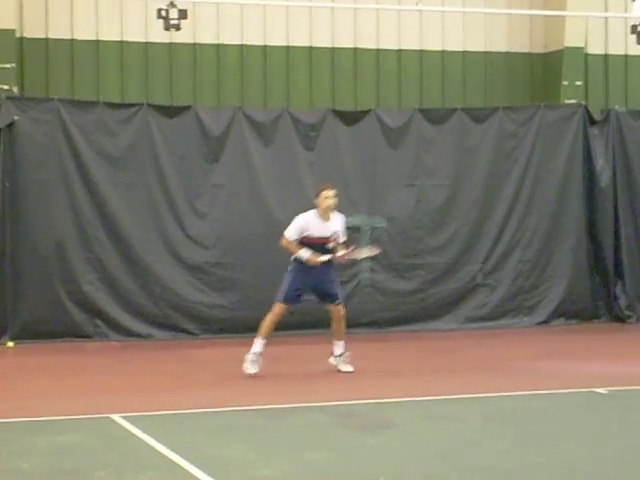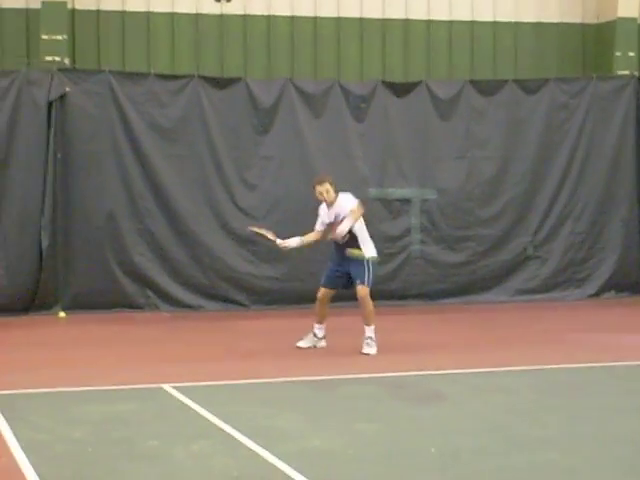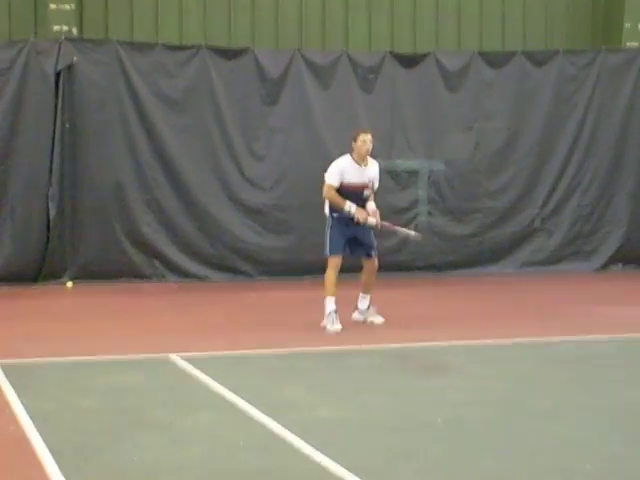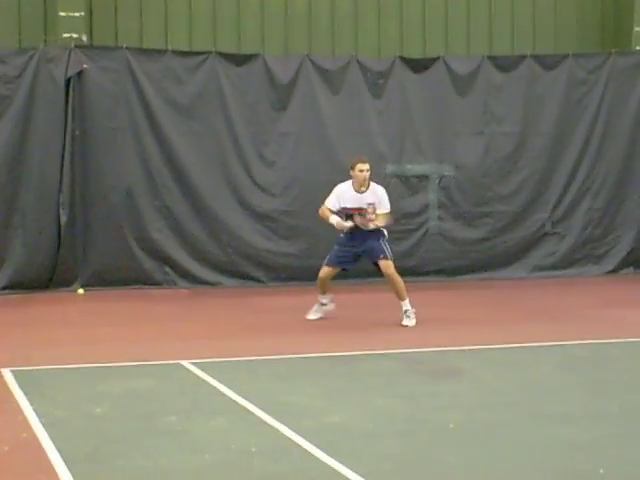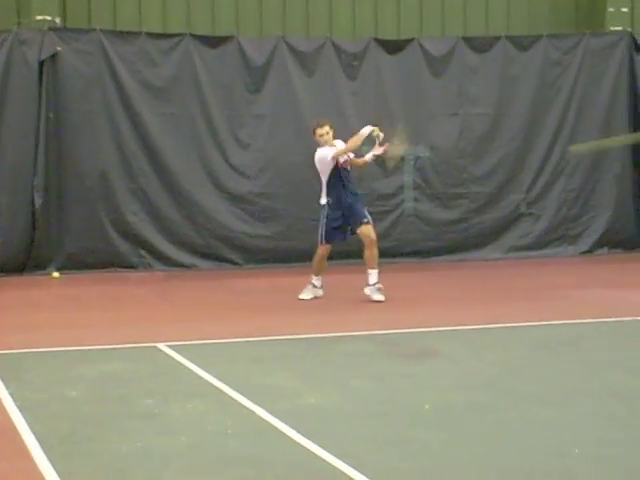
dt=1s
person 1, frame 1
left shoulder: (339, 220)
right shoulder: (304, 219)
right elbow: (285, 242)
left wrist: (341, 253)
right wrist: (305, 255)
left hip: (324, 272)
right hip: (300, 271)
left knee: (339, 313)
right knee: (278, 310)
left ankle: (339, 356)
right ankle: (255, 354)
person 1, frame 2
left shoulder: (346, 198)
right shoulder: (323, 209)
left elbow: (358, 211)
right elbow: (317, 235)
left wrist: (346, 226)
right wrist: (292, 242)
left hip: (362, 255)
right hip: (341, 258)
left knee: (362, 293)
right knee: (322, 296)
left ankle: (370, 338)
right ankle: (317, 336)
person 1, frame 3
left shoulder: (374, 166)
right shoulder: (340, 165)
right elbow: (327, 193)
left wrist: (371, 208)
right wrist: (352, 208)
left hip: (359, 220)
right hip: (338, 219)
left knee: (372, 265)
right knee: (334, 264)
left ankle: (363, 309)
right ankle: (330, 313)
person 1, frame 4
left shoulder: (379, 191)
right shoulder: (341, 189)
left elbow: (384, 219)
right elbow: (323, 211)
left wrist: (370, 224)
right wrist: (335, 221)
left hip: (374, 236)
right hip: (349, 238)
left knee: (389, 271)
right knee: (323, 275)
left ankle: (408, 311)
right ankle: (324, 304)
person 1, frame 5
left shoulder: (339, 145)
right shoulder: (322, 154)
left elbow: (356, 163)
right elbow: (348, 148)
left wrist: (372, 154)
right wrist: (367, 131)
left hip: (352, 200)
right hip: (333, 206)
left knee: (370, 238)
right knee: (322, 251)
left ankle: (372, 285)
right ankle: (315, 285)
